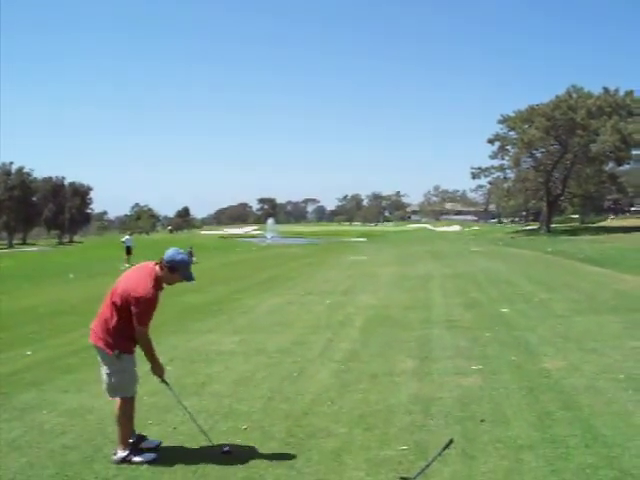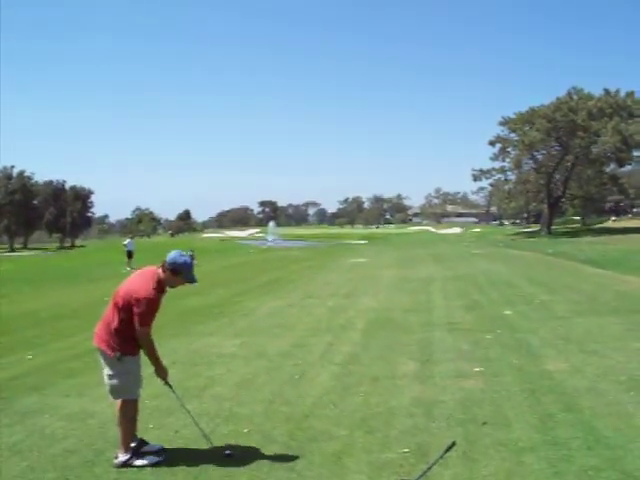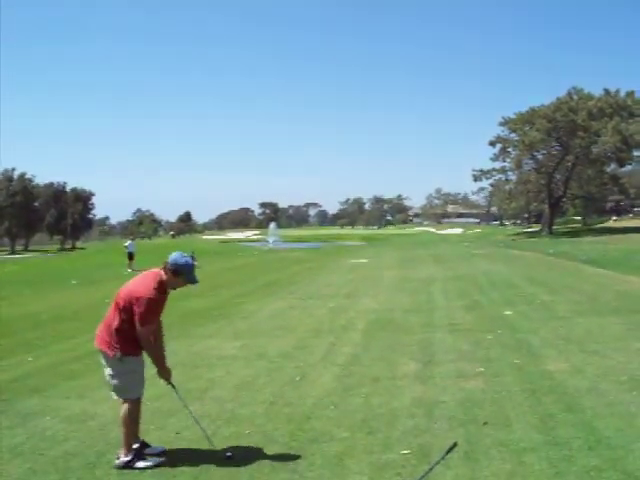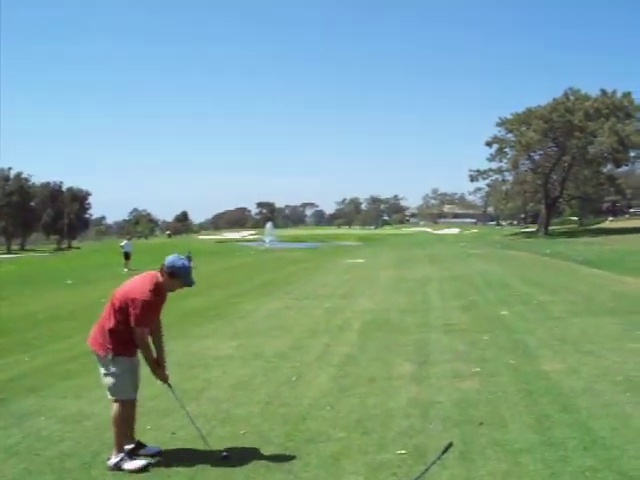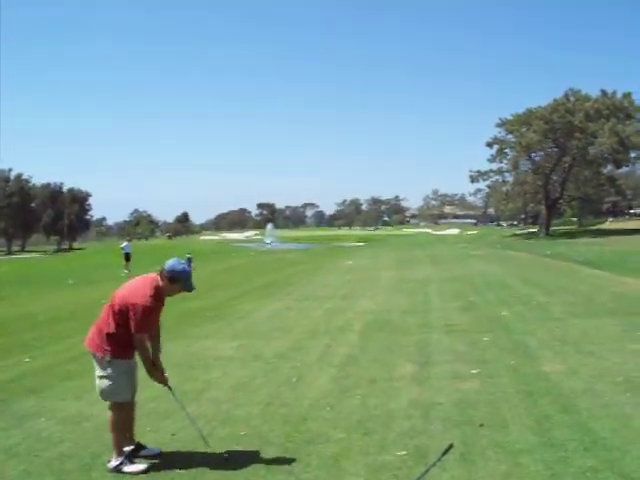
dt=0.2s
person 1, frame 1
left shoulder: (148, 267)
right shoulder: (147, 292)
right elbow: (141, 334)
right wrist: (155, 364)
left hip: (113, 334)
right hip: (113, 341)
left knee: (128, 390)
right knee: (125, 394)
left ankle: (131, 437)
right ankle: (123, 450)
person 1, frame 2
left shoulder: (152, 273)
right shoulder: (148, 294)
right elbow: (143, 335)
right wrist: (158, 365)
left hip: (122, 339)
right hip: (116, 345)
left knee: (132, 394)
right knee: (127, 397)
left ankle: (133, 441)
right ankle: (124, 454)
person 1, frame 3
left shoulder: (158, 281)
right shoulder: (147, 294)
left elbow: (155, 323)
right elbow: (144, 335)
left wrist: (161, 354)
right wrist: (161, 365)
left hip: (127, 342)
right hip: (117, 346)
left knee: (135, 395)
right knee: (130, 398)
left ankle: (135, 443)
right ankle: (126, 455)
person 1, frame 4
left shoulder: (158, 286)
right shoulder: (143, 295)
left elbow: (155, 323)
right elbow: (140, 337)
left wrist: (161, 357)
right wrist: (155, 367)
left hip: (124, 343)
right hip: (110, 345)
left knee: (131, 395)
right knee: (123, 398)
left ankle: (130, 443)
right ankle: (117, 455)
person 1, frame 5
left shoulder: (156, 286)
right shoulder: (144, 300)
left elbow: (153, 325)
right elbow: (140, 341)
left wrist: (156, 359)
right wrist: (152, 371)
left hip: (122, 345)
right hip: (108, 348)
left knee: (129, 397)
right knee: (119, 401)
left ankle: (130, 444)
right ankle: (118, 458)
